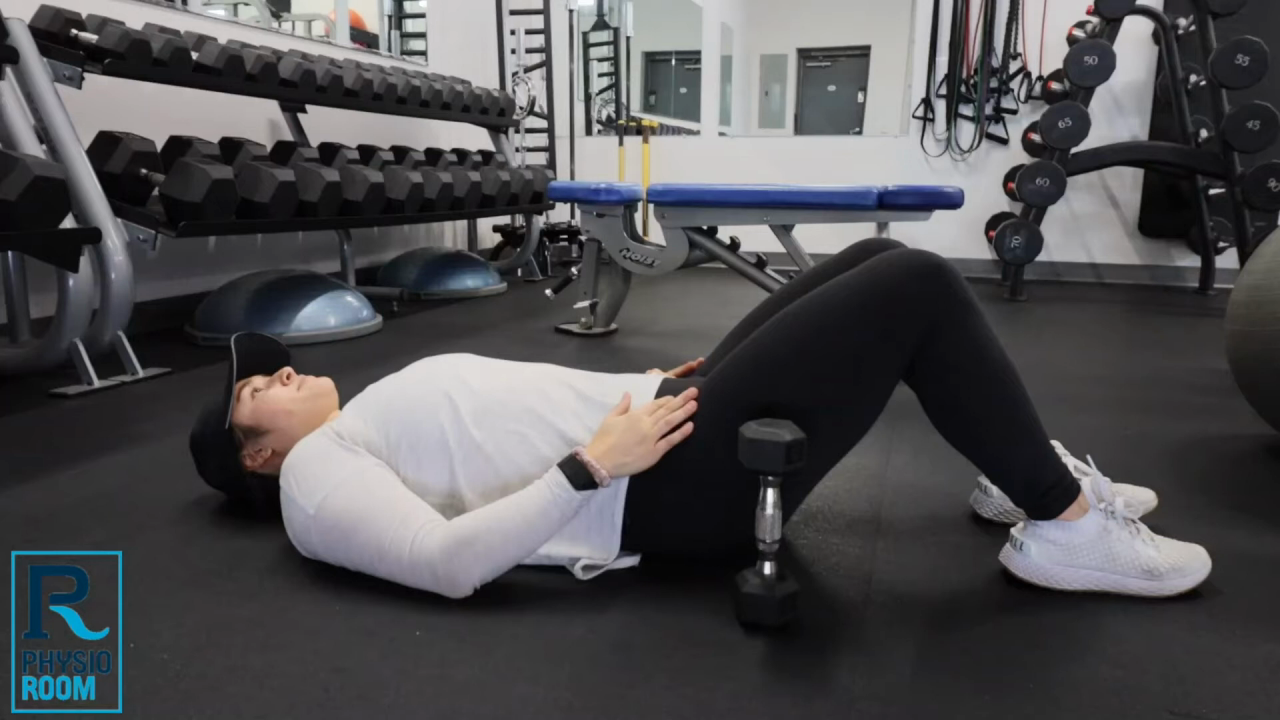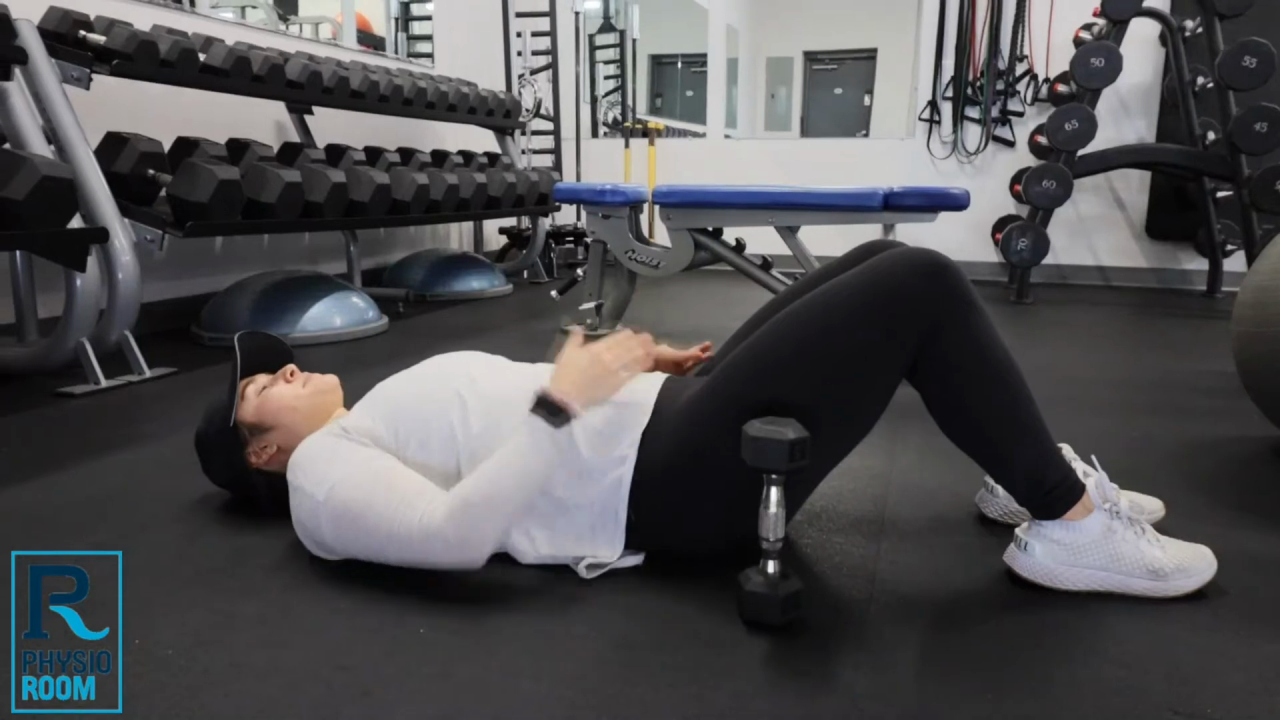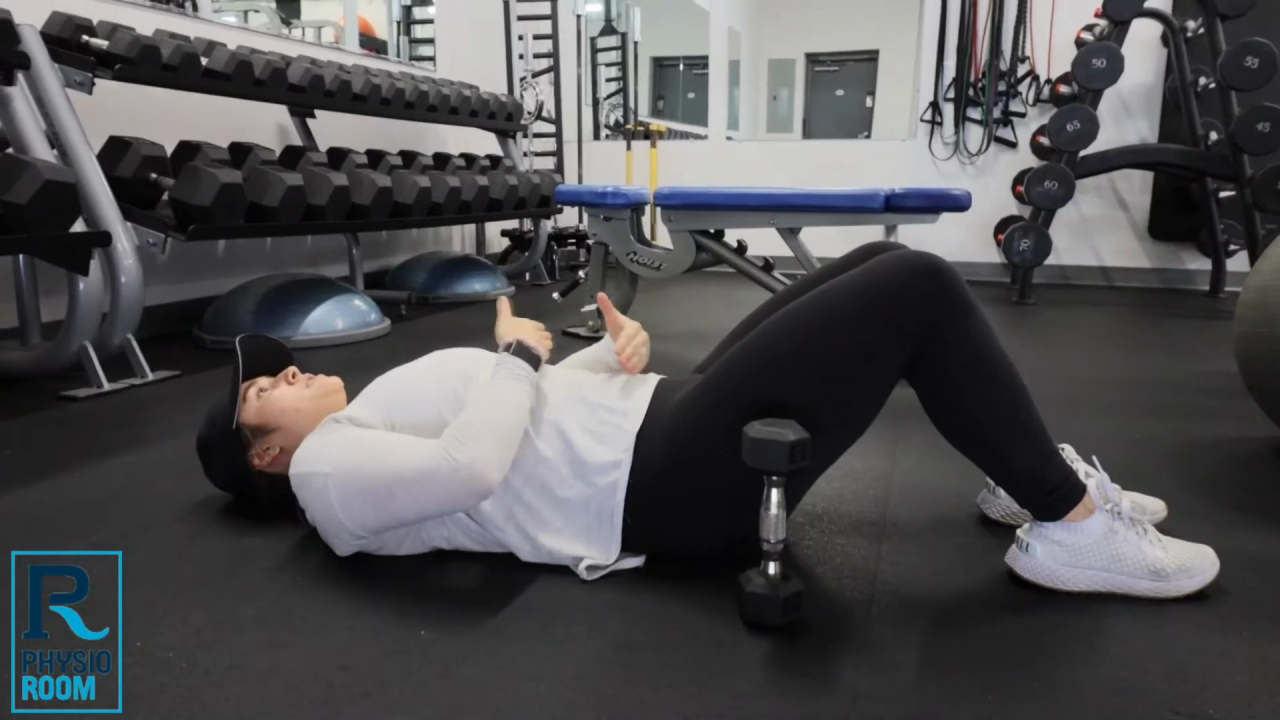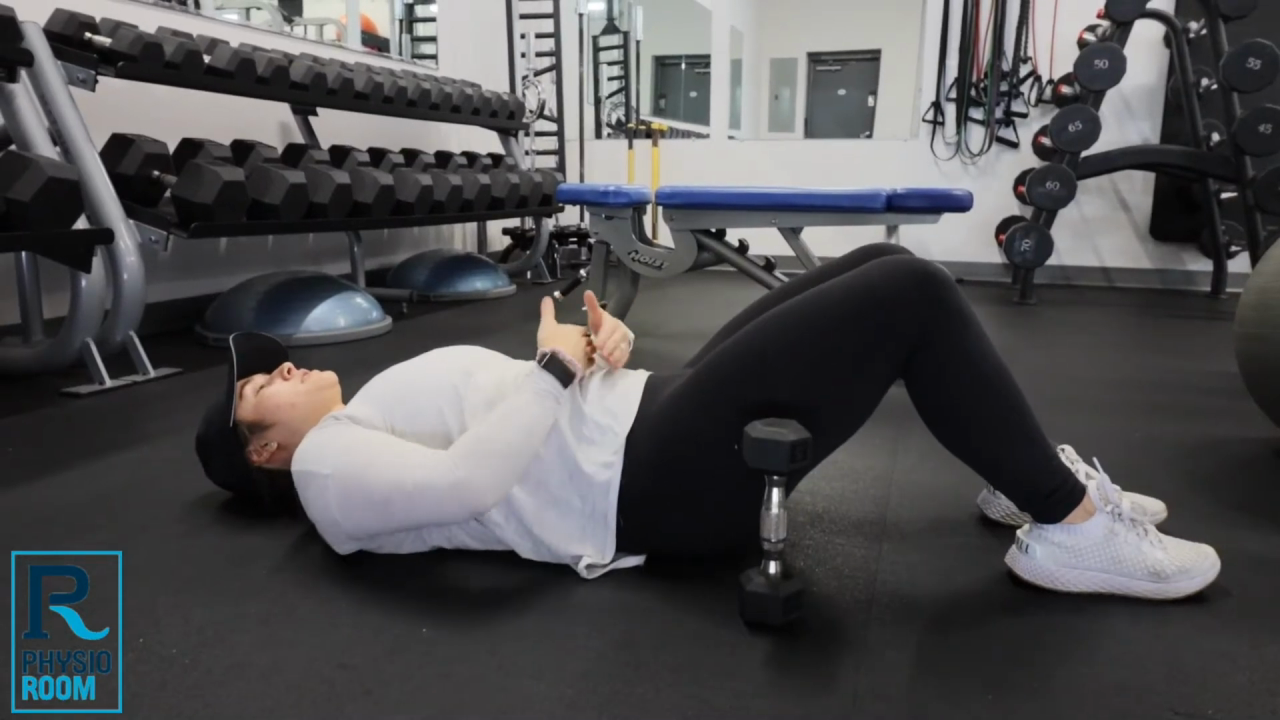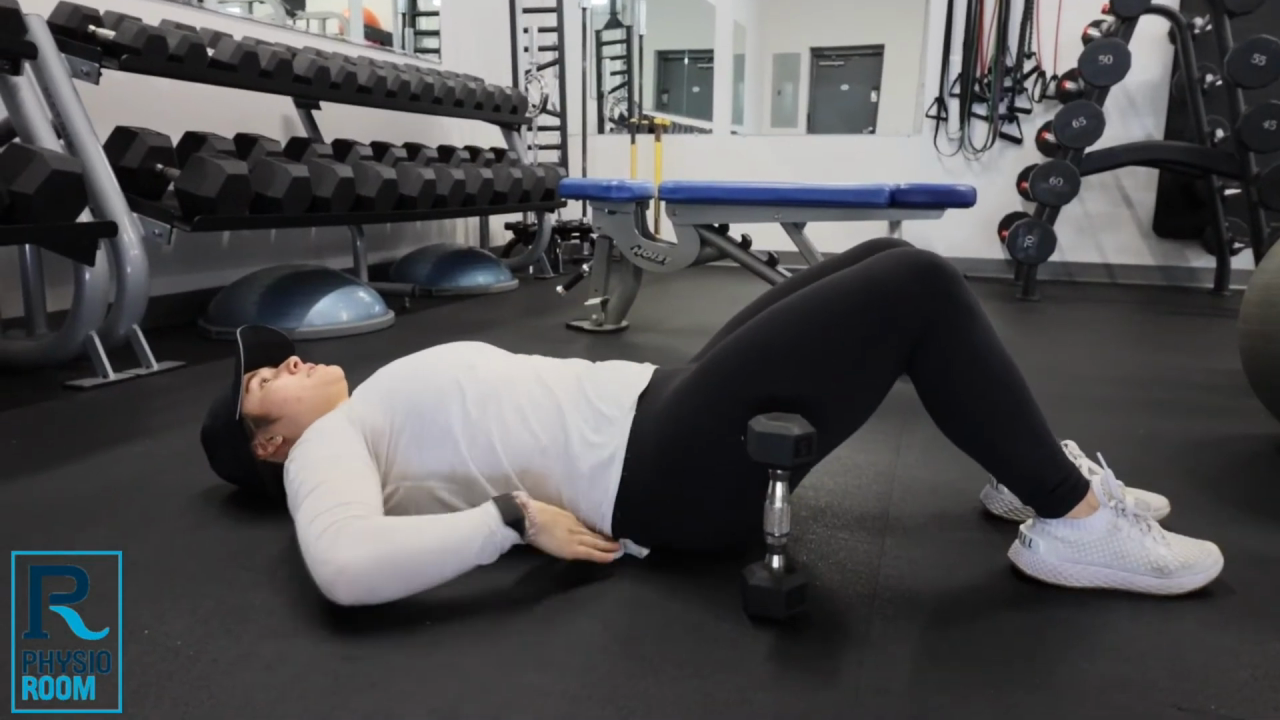
dt=0.7s
person 1, frame 1
left shoulder: (370, 427)
right shoulder: (317, 477)
right elbow: (449, 561)
left wrist: (653, 381)
right wrist: (591, 467)
left hip: (656, 421)
right hip: (674, 488)
left knee: (884, 263)
right knee: (917, 287)
left ankle: (1026, 473)
right ankle: (1065, 526)
person 1, frame 2
left shoulder: (375, 422)
right shoulder: (324, 475)
right elbow: (460, 533)
left wrist: (639, 366)
right wrist: (563, 402)
left hip: (663, 429)
right hip: (676, 488)
left knee: (888, 263)
right knee: (919, 285)
left ankle: (1032, 476)
right ankle: (1068, 525)
person 1, frame 3
left shoulder: (368, 419)
right shoulder: (329, 471)
right elbow: (473, 467)
left wrist: (619, 347)
right wrist: (519, 354)
left hip: (658, 423)
right hip: (671, 487)
left knee: (891, 268)
right knee: (919, 288)
left ankle: (1033, 477)
right ankle: (1070, 526)
person 1, frame 4
left shoulder: (370, 418)
right shoulder: (329, 468)
right elbow: (473, 479)
left wrist: (600, 348)
right wrist: (554, 365)
left hip: (652, 417)
right hip: (659, 486)
left knee: (886, 268)
right knee: (911, 300)
left ankle: (1031, 477)
right ankle: (1069, 528)
person 1, frame 5
left shoulder: (381, 413)
right shoulder: (327, 451)
right elbow: (348, 569)
right wrist: (515, 518)
left hip: (658, 410)
right hip: (672, 475)
left knee: (893, 265)
right knee: (919, 288)
left ankle: (1032, 472)
right ankle: (1073, 523)
